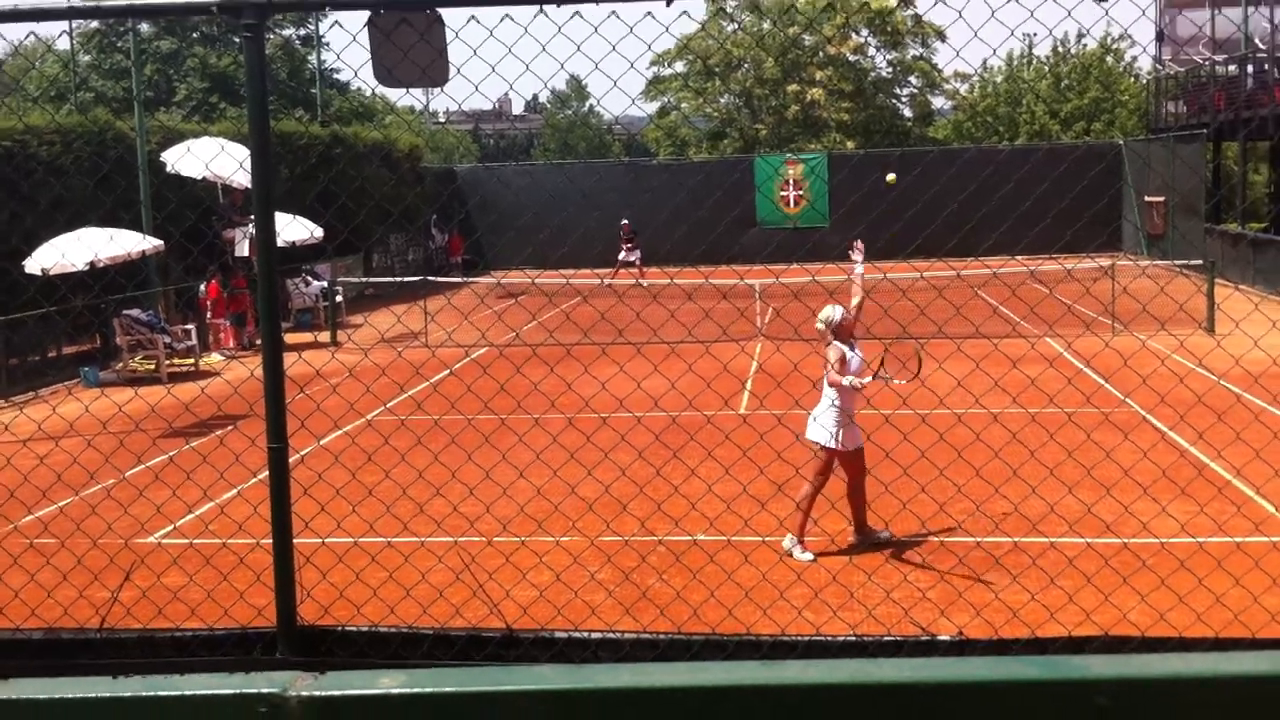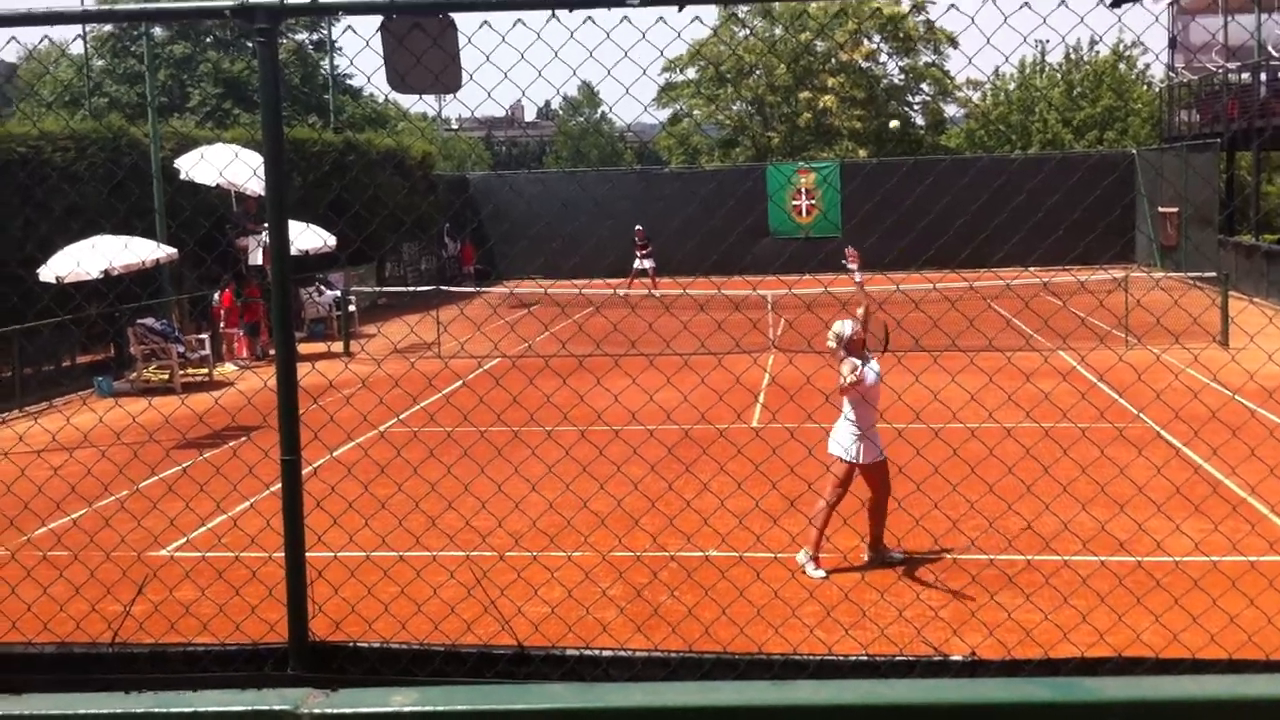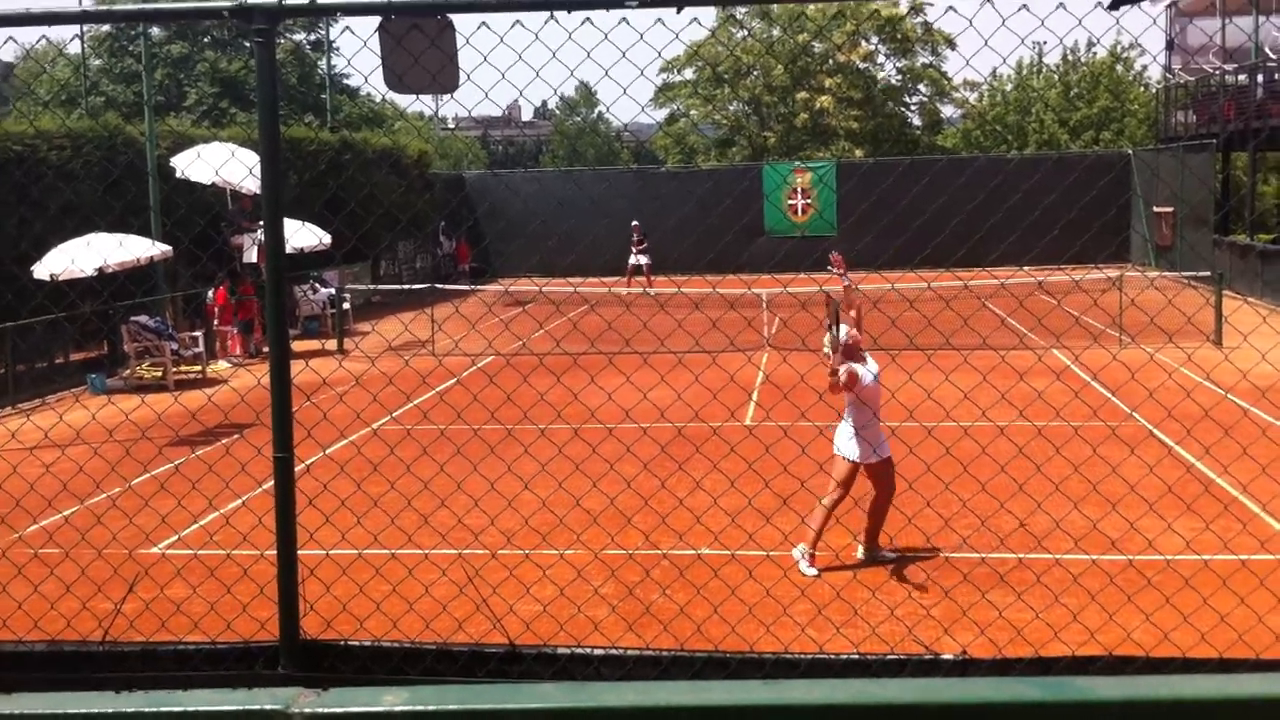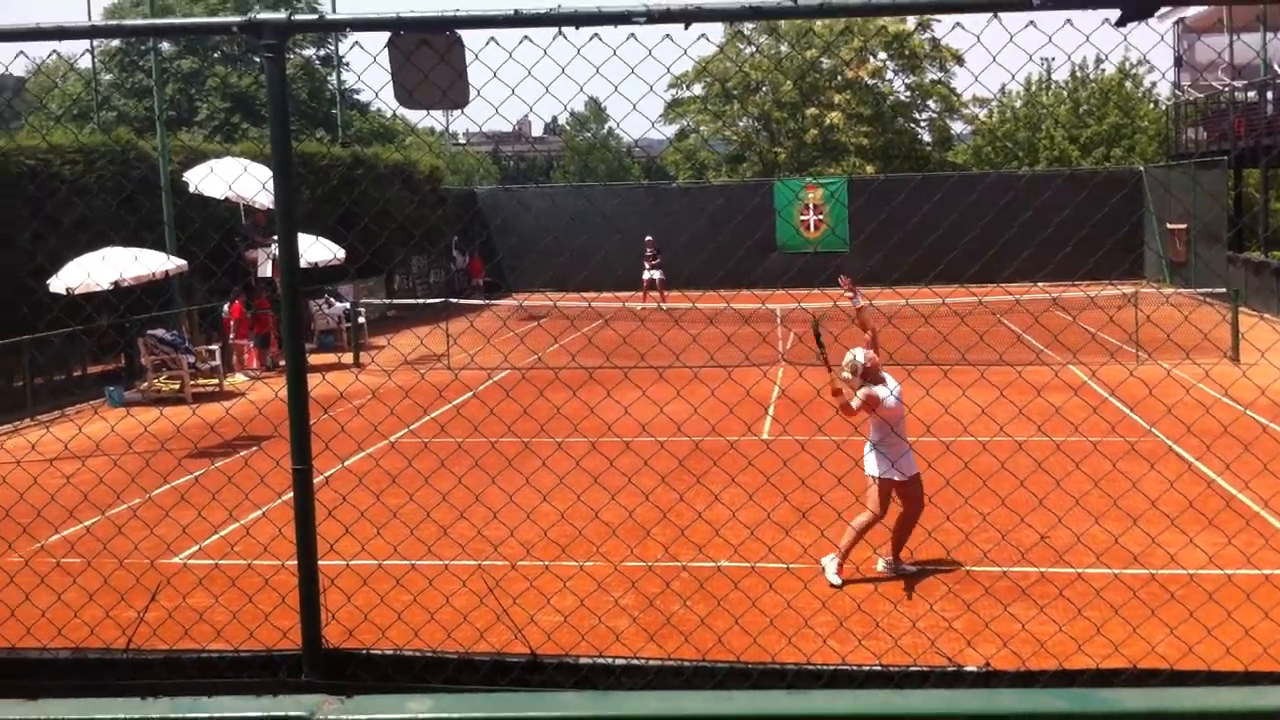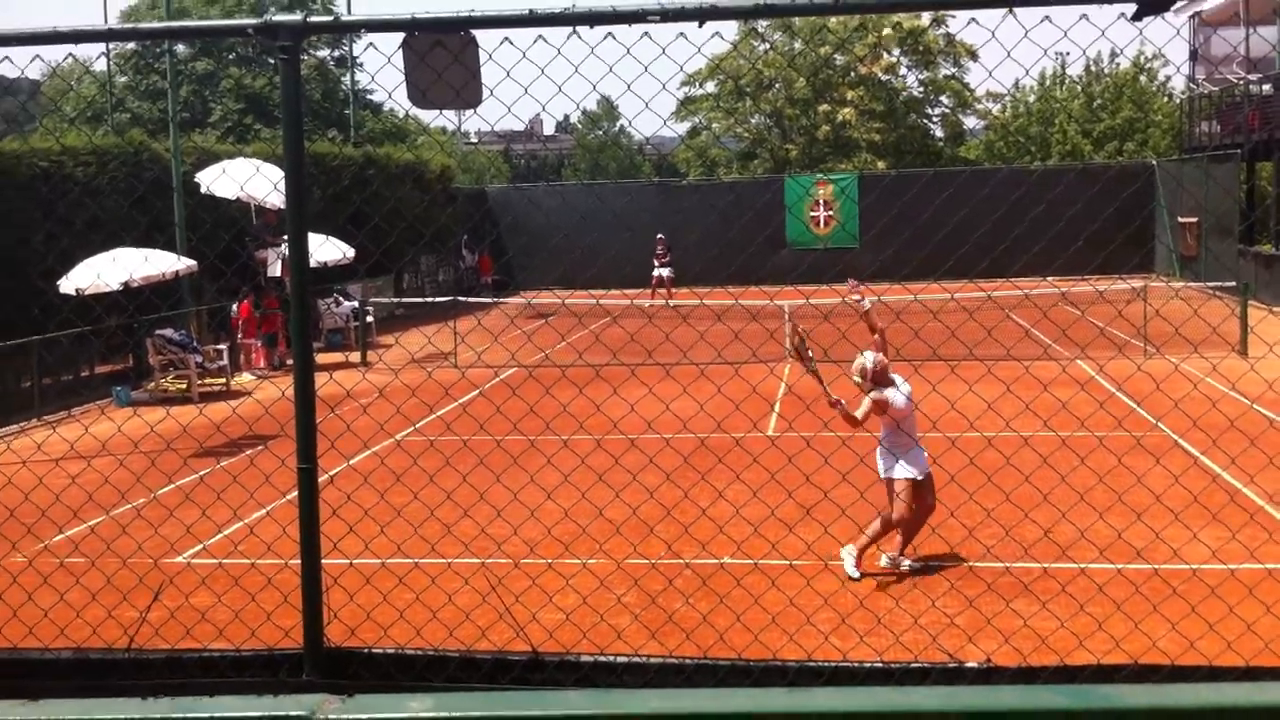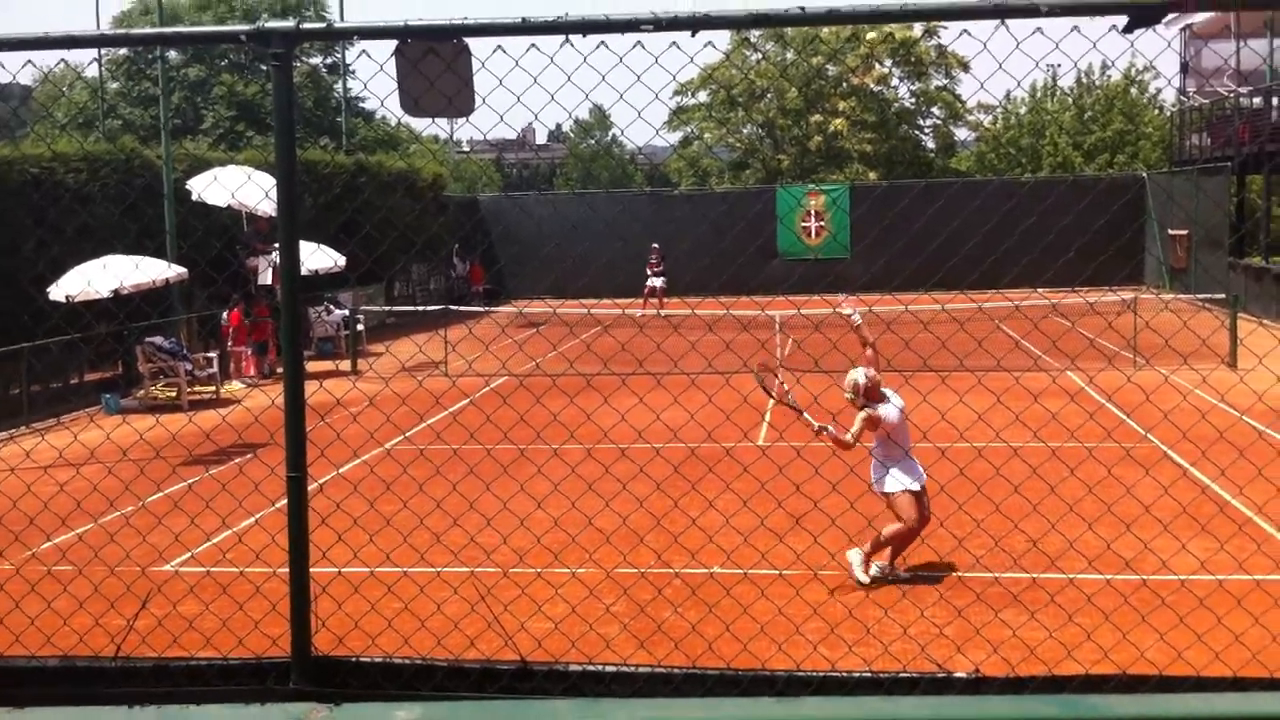
dt=0.1s
person 1, frame 1
left shoulder: (849, 342)
right shoulder: (837, 351)
left elbow: (857, 299)
right elbow: (831, 377)
left wrist: (858, 266)
right wrist: (847, 381)
left hip: (846, 425)
right hip: (829, 425)
left knee: (858, 478)
right knee: (816, 483)
left ankle: (862, 531)
right ankle: (794, 539)
person 1, frame 2
left shoulder: (862, 353)
right shoulder: (851, 365)
left elbow: (863, 308)
right elbow: (843, 389)
left wrist: (857, 274)
right wrist: (849, 381)
left hip: (868, 437)
right hip: (850, 439)
left knee: (881, 492)
right knee: (834, 495)
left ankle: (876, 549)
right ankle: (809, 554)
person 1, frame 3
left shoulder: (859, 354)
right shoulder: (849, 370)
left elbow: (855, 308)
right elbow: (834, 389)
left wrist: (845, 278)
right wrist: (834, 377)
left hip: (873, 436)
right hip: (854, 439)
left knee: (887, 490)
right knee: (836, 494)
left ankle: (870, 547)
right ankle: (806, 550)
person 1, frame 4
left shoulder: (878, 374)
right shoulder: (868, 394)
left elbow: (870, 330)
right elbow: (847, 411)
left wrist: (857, 300)
right wrist: (841, 398)
left hip: (901, 453)
right hip: (884, 457)
left knee: (914, 507)
right knee: (874, 513)
left ankle: (892, 560)
right ankle: (835, 559)
person 1, frame 5
left shoulder: (888, 375)
right shoulder: (877, 397)
left elbow: (878, 331)
right elbow: (856, 421)
left wrist: (863, 304)
right wrist: (842, 409)
left hip: (912, 452)
right hip: (895, 457)
left knee: (926, 506)
right knee: (899, 514)
left ankle: (896, 555)
right ankle: (854, 551)
person 1, frame 6
left shoulder: (878, 389)
right shoulder: (869, 415)
left elbow: (870, 346)
right elbow: (848, 441)
left wrist: (855, 318)
right wrist: (830, 432)
left hip: (906, 465)
right hip: (891, 471)
left knee: (921, 518)
right knee: (911, 522)
left ankle: (887, 565)
right ankle: (862, 554)
